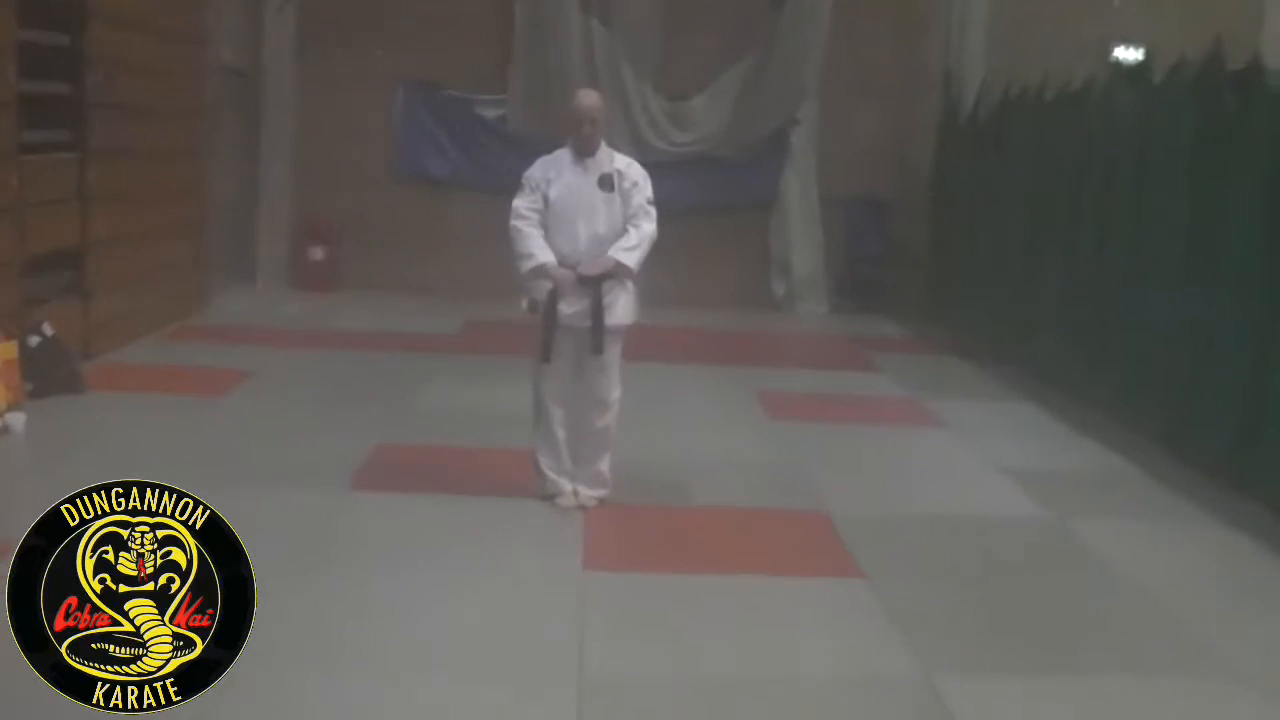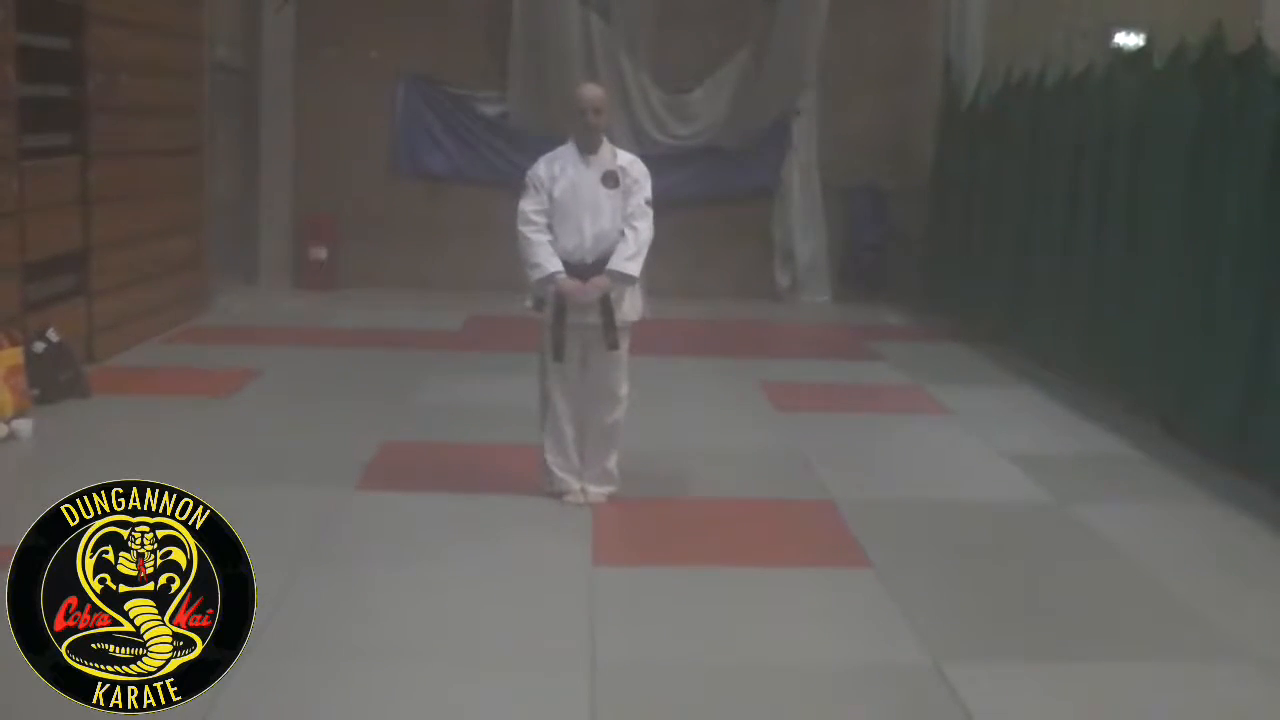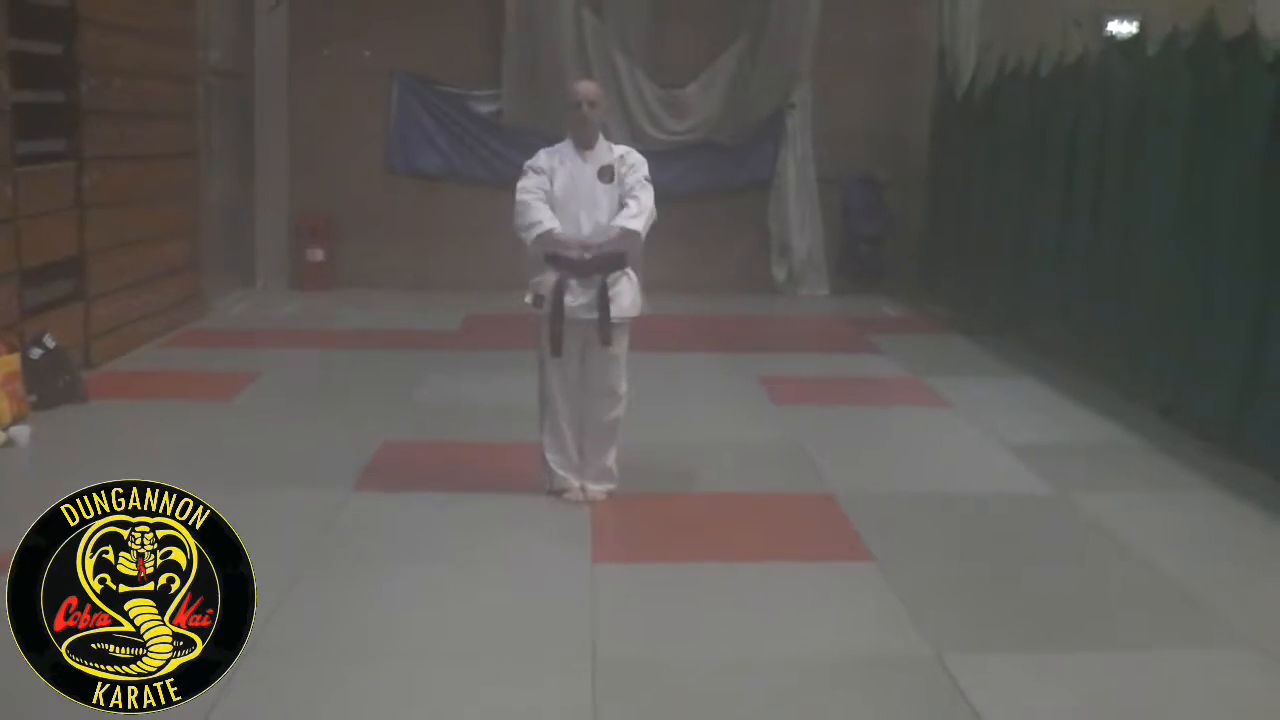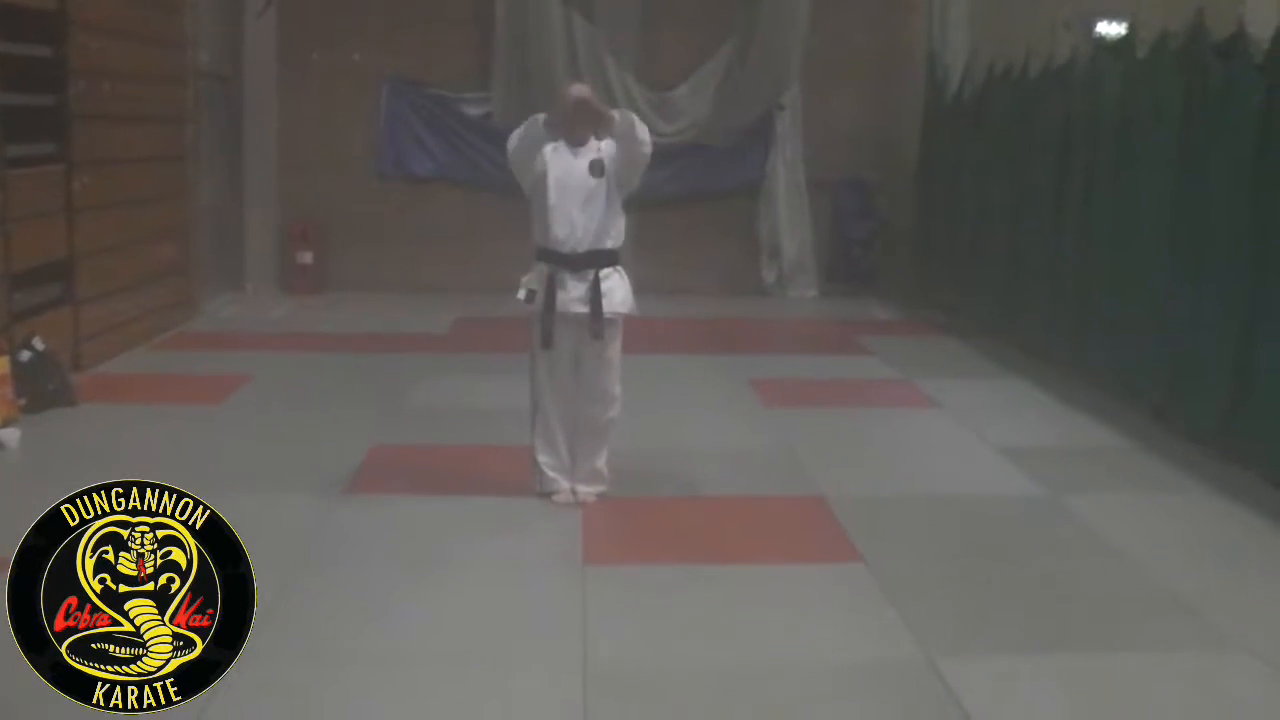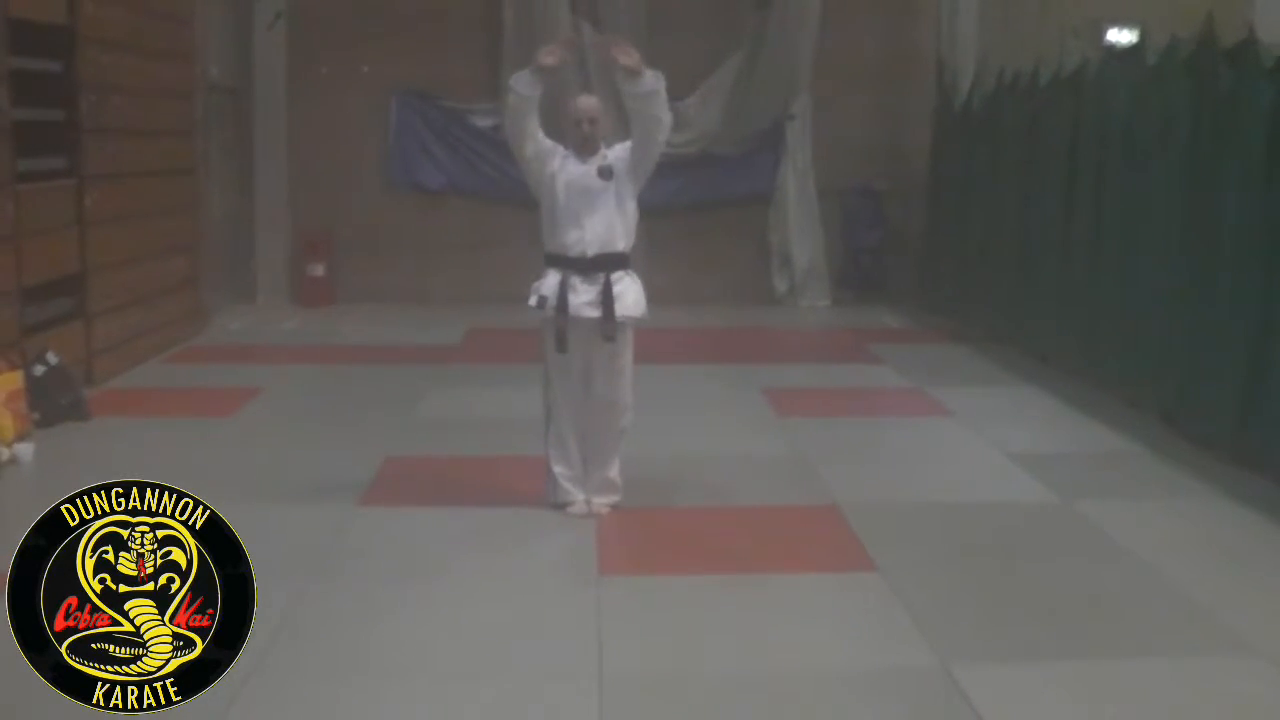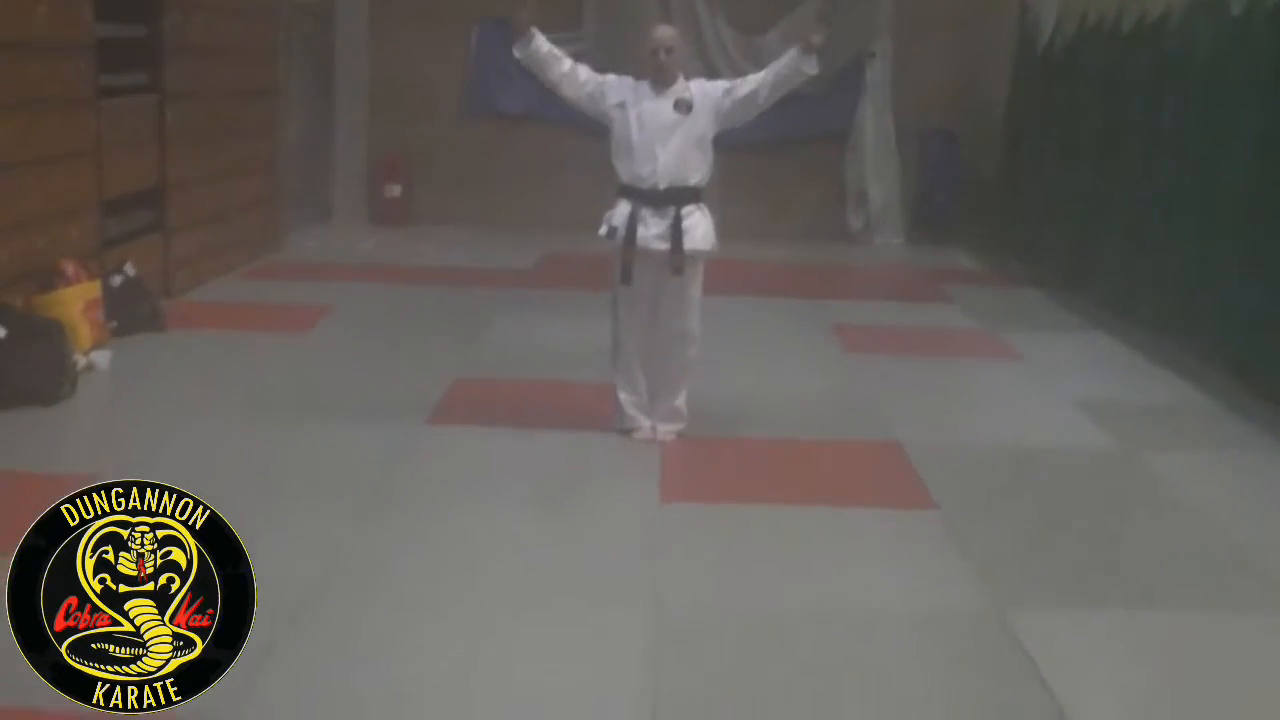
dt=0.7s
person 1, frame 1
left shoulder: (628, 171)
right shoulder: (544, 170)
left elbow: (644, 224)
right elbow: (523, 223)
left wrist: (609, 260)
right wrist: (549, 269)
left hip: (607, 296)
right hip: (556, 294)
left knee: (600, 394)
right knee: (554, 392)
left ankle: (590, 481)
right ankle: (558, 480)
person 1, frame 2
left shoulder: (630, 167)
right shoulder: (547, 167)
left elbow: (639, 228)
right elbow: (531, 228)
left wrist: (608, 279)
right wrist: (558, 280)
left hip: (612, 291)
right hip: (562, 291)
left knee: (608, 391)
right knee: (560, 389)
left ankle: (599, 477)
right ankle: (565, 478)
person 1, frame 3
left shoulder: (627, 160)
right shoulder: (545, 161)
left elbow: (641, 204)
right elbow: (528, 204)
left wrist: (610, 235)
right wrist: (560, 237)
left hip: (610, 286)
right hip: (560, 286)
left knee: (607, 389)
right knee: (559, 388)
left ankle: (598, 475)
right ankle: (565, 476)
person 1, frame 4
left shoulder: (614, 155)
right shoulder: (542, 155)
left elbow: (640, 145)
right elbow: (518, 148)
left wrist: (611, 119)
right wrist: (551, 122)
left hip: (602, 284)
right hip: (552, 282)
left knee: (599, 390)
right knee: (551, 389)
left ankle: (588, 476)
right ankle: (555, 477)
person 1, frame 5
left shoulder: (626, 164)
right shoulder: (549, 164)
left elbow: (654, 126)
right elbow: (521, 127)
left wrist: (638, 77)
right wrist: (537, 76)
left hip: (613, 291)
right hip: (563, 291)
left knee: (611, 397)
right knee: (564, 397)
left ankle: (601, 487)
right ankle: (571, 488)
person 1, frame 6
left shoulder: (710, 97)
right shoulder: (617, 92)
left elbow: (762, 86)
right elbow: (566, 74)
left wrist: (803, 53)
right wrist: (527, 36)
left hip: (684, 223)
right hip: (634, 221)
left knee: (679, 328)
right knee: (633, 325)
left ankle: (667, 414)
right ankle: (636, 414)
